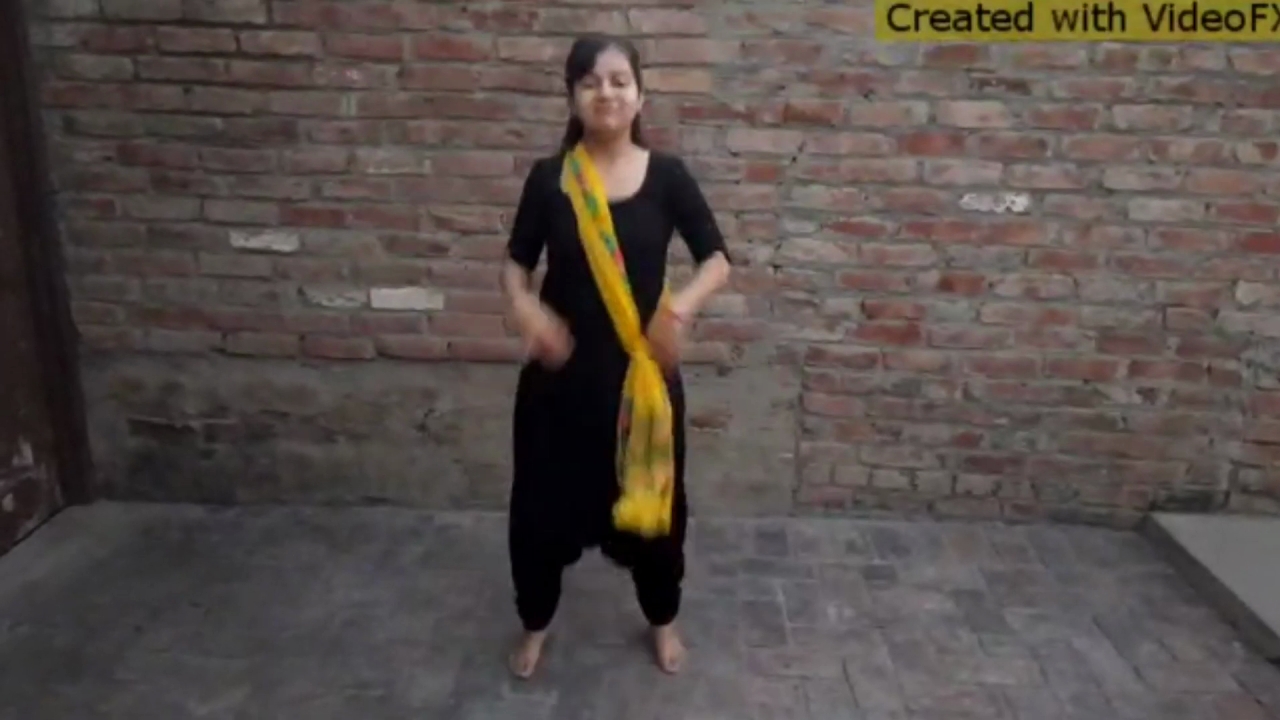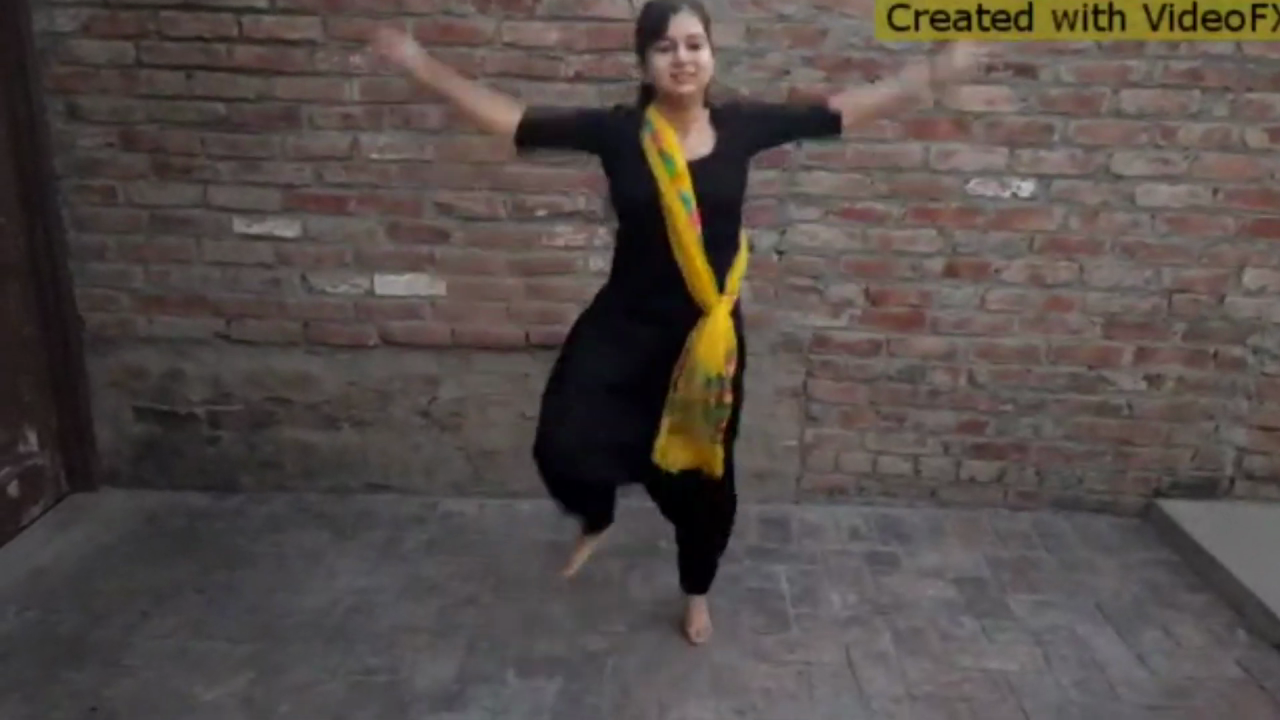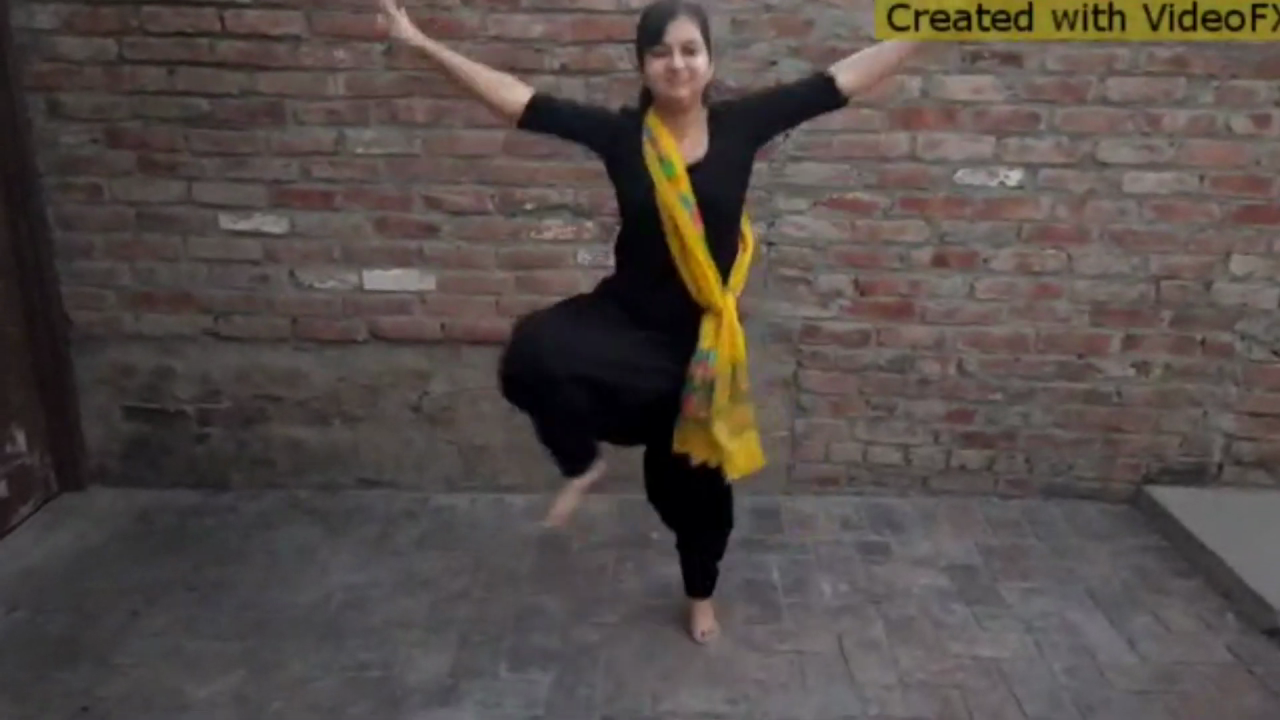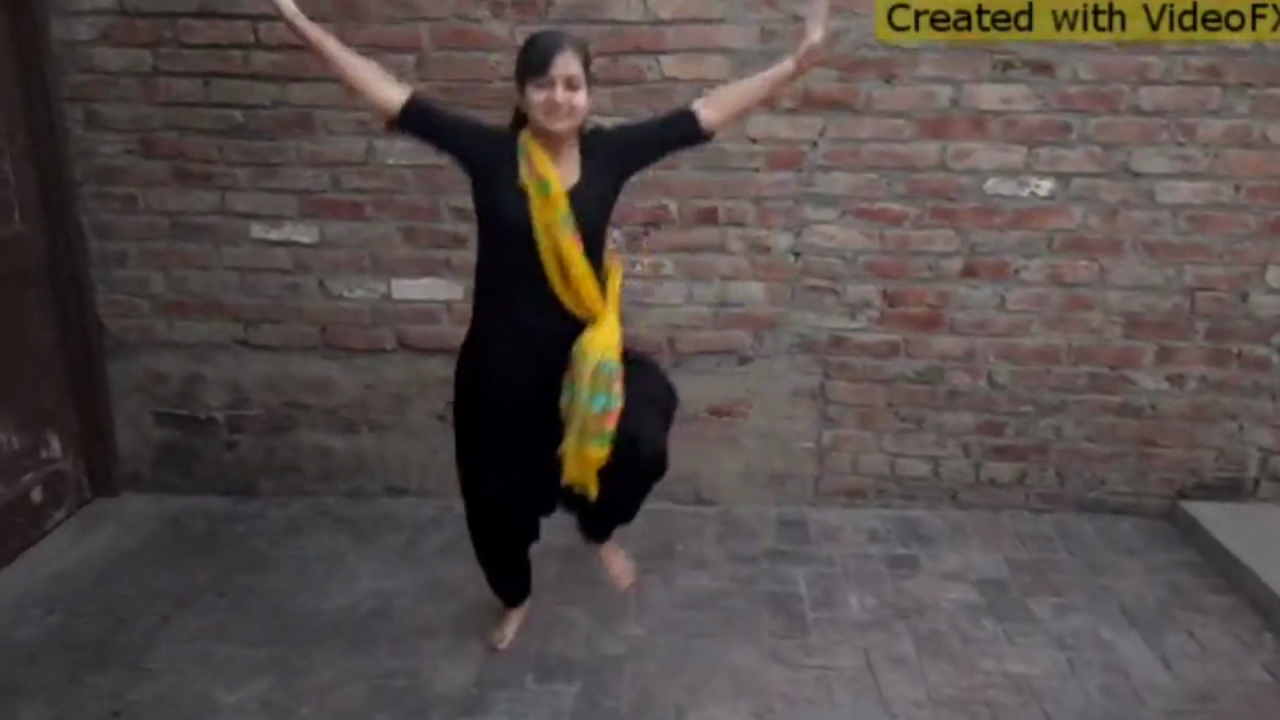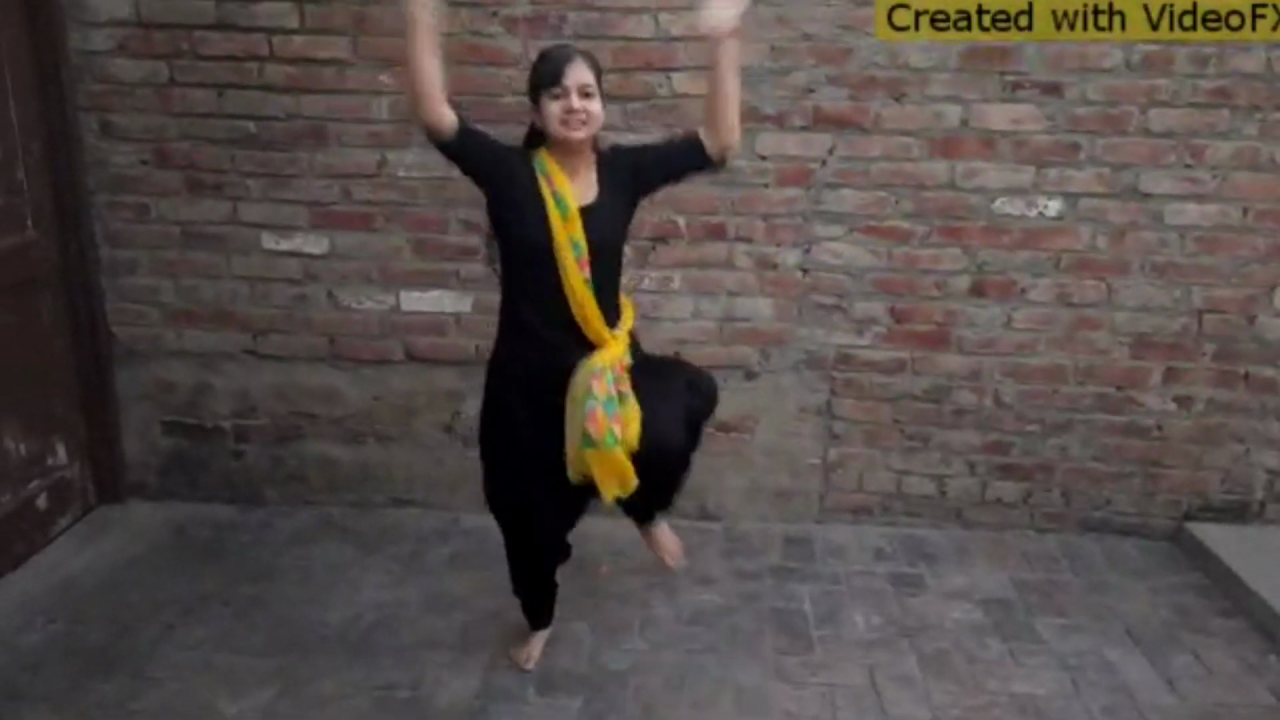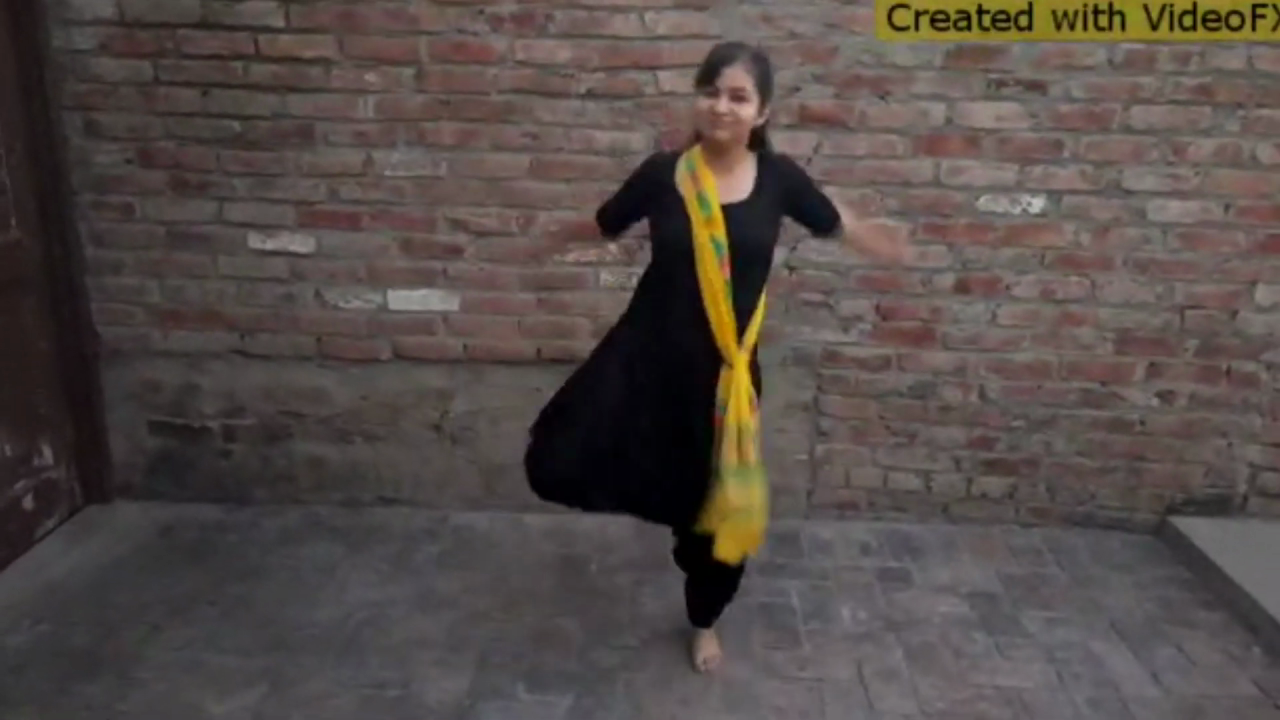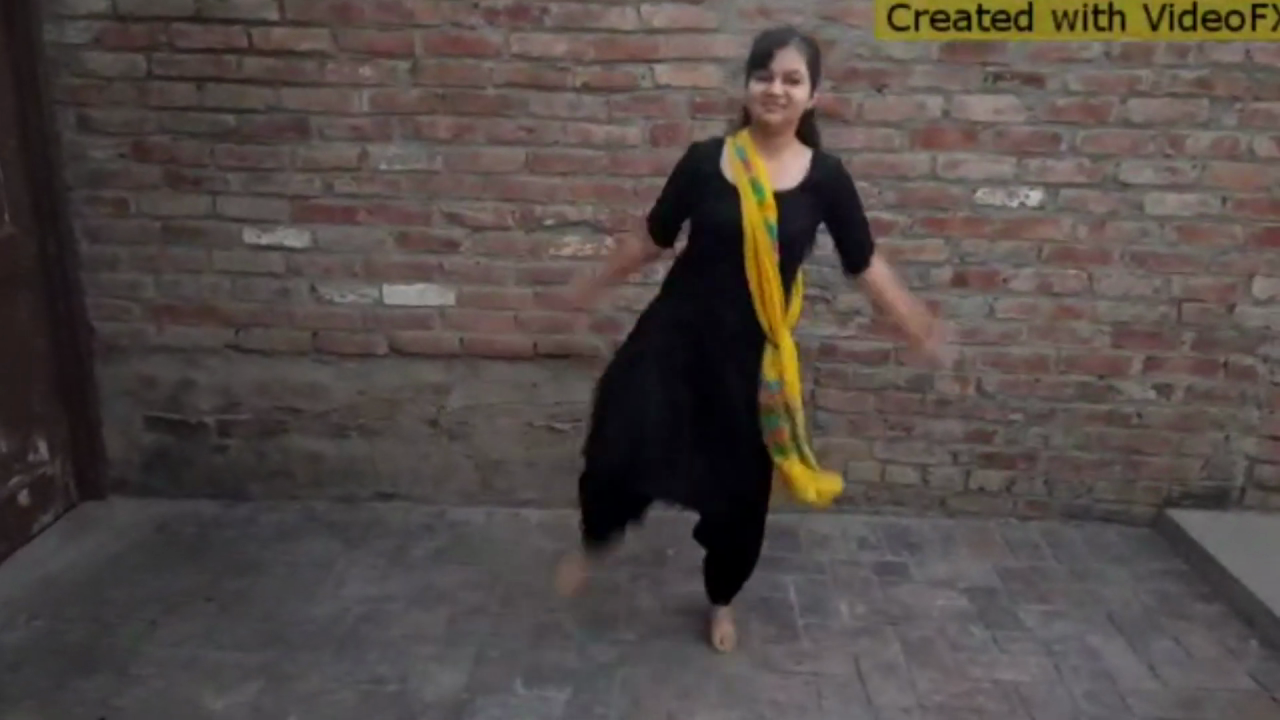
dt=0.7s
person 1, frame 1
left shoulder: (667, 174)
right shoulder: (548, 178)
left elbow: (716, 257)
right elbow: (518, 261)
left wrist: (683, 305)
right wrist: (525, 307)
left hip: (643, 371)
right hip: (561, 371)
left knee: (654, 502)
right knee: (543, 503)
left ankle: (662, 619)
right ankle: (535, 623)
person 1, frame 2
left shoulder: (739, 123)
right shoulder: (616, 130)
left elbow: (836, 115)
right elbow: (519, 125)
left wrist: (925, 79)
right wrist: (431, 74)
left hip: (711, 330)
right hip: (627, 322)
left knee: (706, 466)
right knee: (568, 441)
left ankle: (696, 591)
right ankle: (594, 518)
person 1, frame 3
left shoulder: (741, 123)
right shoulder: (616, 132)
left elbow: (841, 81)
right elbow: (518, 100)
left hip: (704, 329)
right hip: (624, 316)
left knee: (697, 470)
right knee: (534, 355)
left ankle: (700, 594)
right ankle: (582, 463)
person 1, frame 4
left shoulder: (610, 151)
right shoulder: (489, 151)
left elbow: (705, 113)
right elbow: (394, 99)
left wrist: (798, 60)
left hip: (584, 344)
right hip: (501, 355)
left knee: (639, 441)
right knee: (498, 491)
left ankle: (600, 527)
right ankle: (514, 599)
person 1, frame 5
left shoulder: (625, 169)
right shoulder: (506, 170)
left elbow: (721, 144)
right elbow: (433, 112)
left hip: (608, 358)
right hip: (526, 370)
left knee: (670, 427)
right knee: (528, 514)
left ankle: (646, 510)
right ankle: (538, 622)
person 1, frame 6
left shoulder: (775, 173)
right shoulder: (664, 171)
left elbow: (828, 220)
right elbow: (607, 221)
left wrist: (877, 236)
right wrist: (555, 239)
left hip: (724, 369)
right hip: (651, 355)
left knee: (717, 506)
right knee: (576, 459)
left ankle: (704, 620)
person 1, frame 7
left shoulder: (824, 175)
right shoulder: (704, 160)
left elbow: (862, 258)
right elbow: (656, 236)
left wrist: (911, 319)
right wrist: (597, 284)
left hip: (750, 350)
right hip: (676, 331)
left knee: (740, 486)
right knee: (621, 454)
left ankle: (721, 600)
right ankle: (595, 541)
